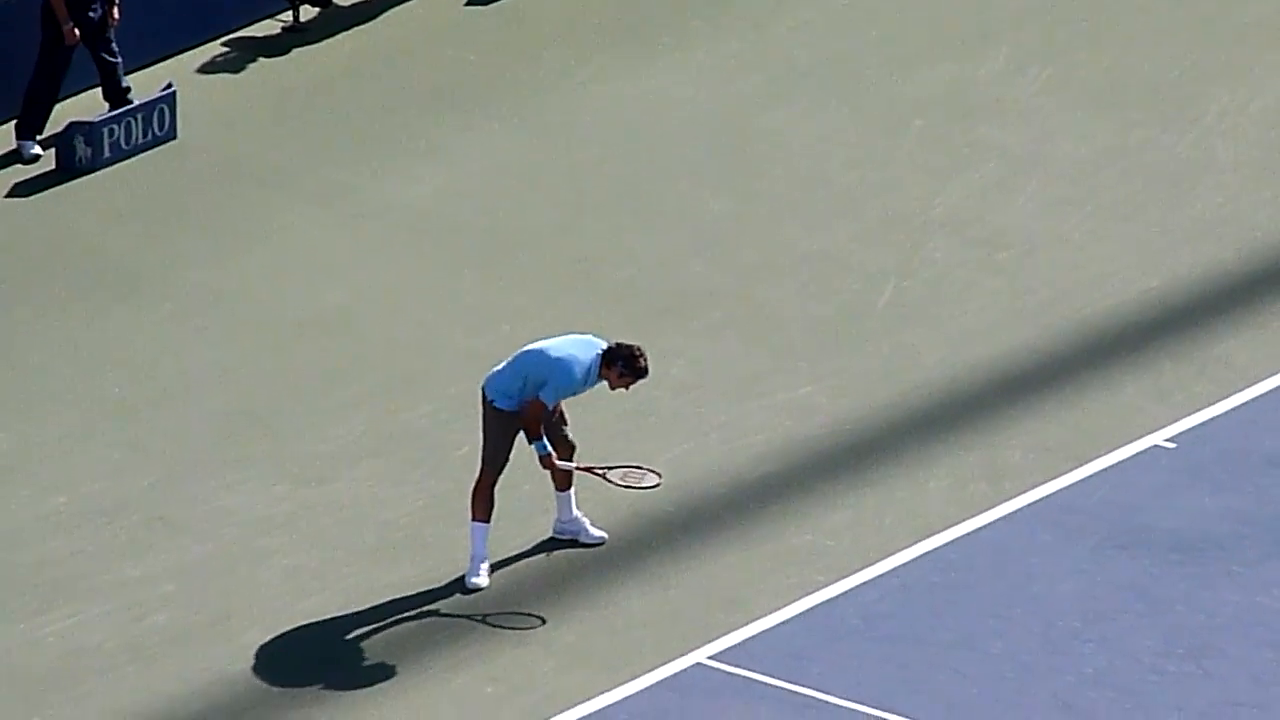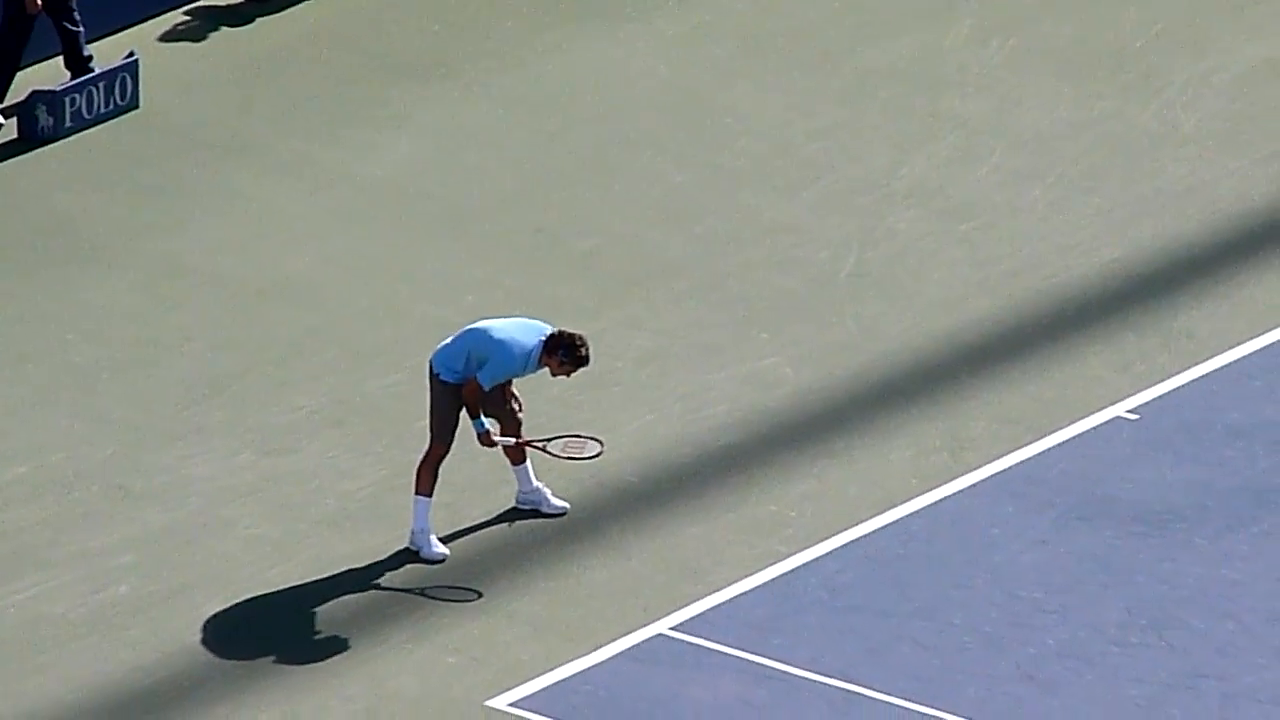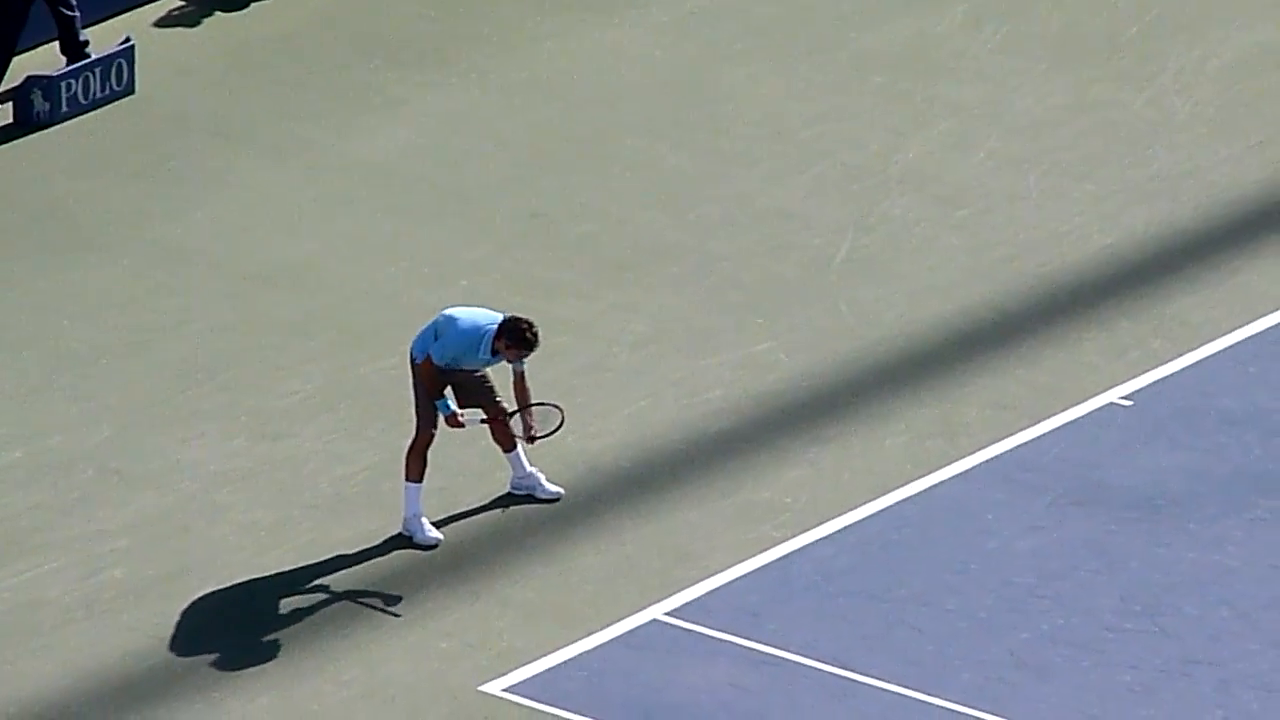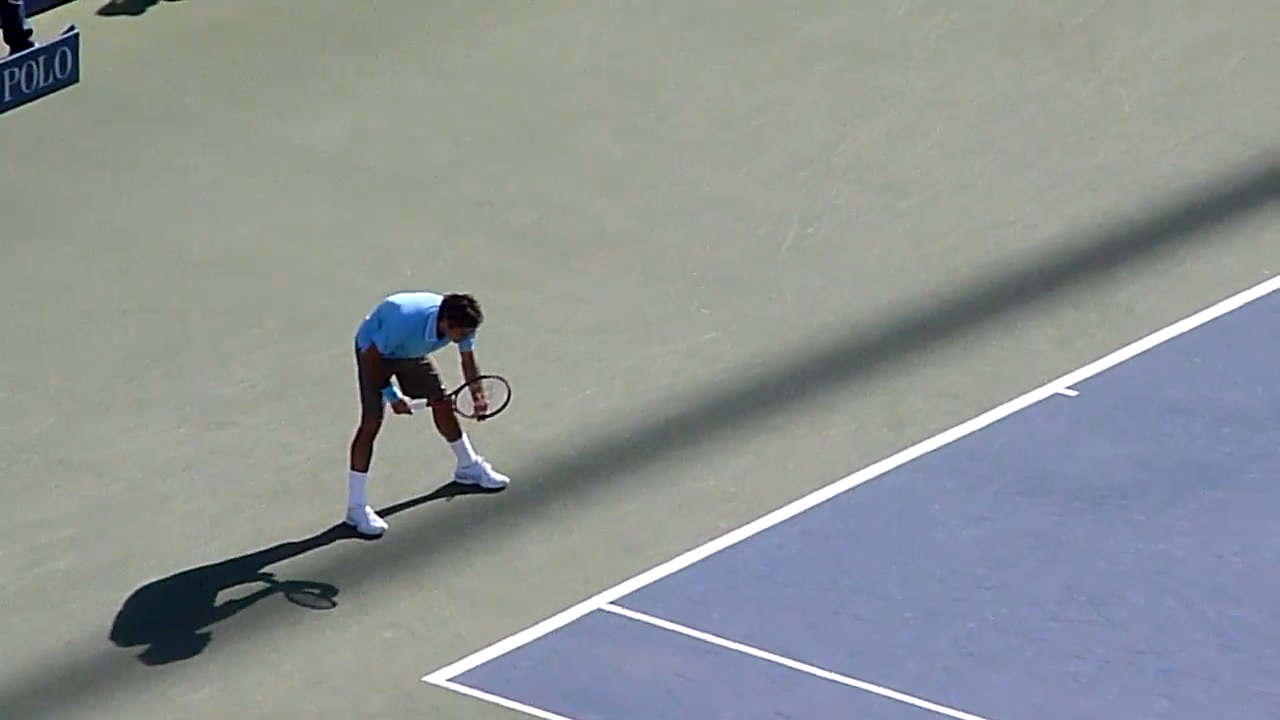
dt=0.4s
person 1, frame 1
left shoulder: (601, 349)
right shoulder: (572, 374)
right elbow: (532, 412)
left wrist: (557, 404)
right wrist: (542, 449)
left hip: (535, 396)
right hip: (502, 399)
left knee: (565, 448)
right knee: (490, 473)
left ankle: (567, 521)
right ankle: (478, 558)
person 1, frame 2
left shoulder: (548, 335)
right shoulder: (512, 357)
right elbow: (469, 391)
left wrist: (508, 386)
right wrist: (480, 426)
left hip: (480, 367)
right hip: (449, 371)
left knee: (513, 423)
right knee: (440, 447)
left ankle: (529, 492)
right ankle: (420, 531)
person 1, frame 3
left shoulder: (515, 338)
right shoulder: (463, 337)
left elbow: (519, 382)
right elbow: (426, 370)
left wrist: (527, 422)
right wrist: (445, 408)
left hip: (466, 362)
right hip: (429, 360)
left knee: (499, 413)
right knee: (426, 432)
left ankle: (523, 477)
right ankle: (412, 517)
person 1, frame 4
left shoulder: (461, 324)
right shoulder: (407, 322)
left elbow: (468, 361)
right elbow: (370, 358)
left wrist: (478, 397)
right wrist: (391, 394)
left hip: (412, 352)
right hip: (376, 351)
left knee: (443, 403)
right knee: (372, 422)
left ankle: (469, 467)
right ankle: (357, 507)
